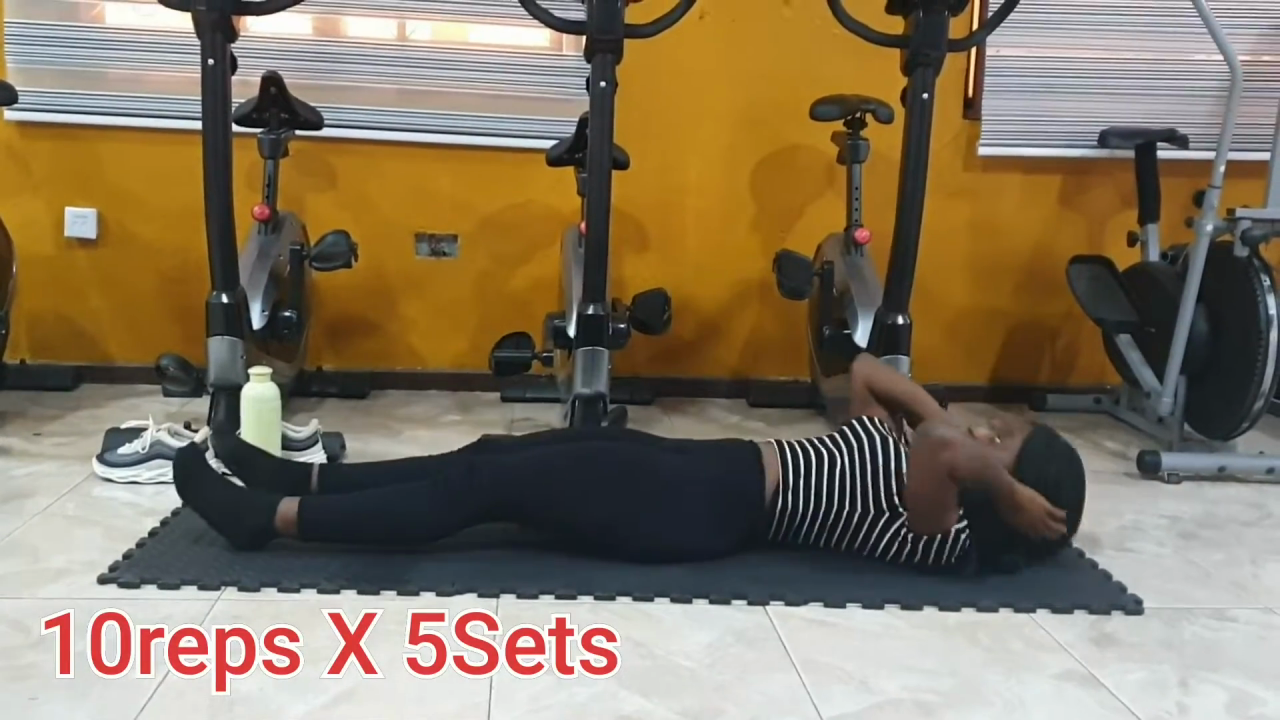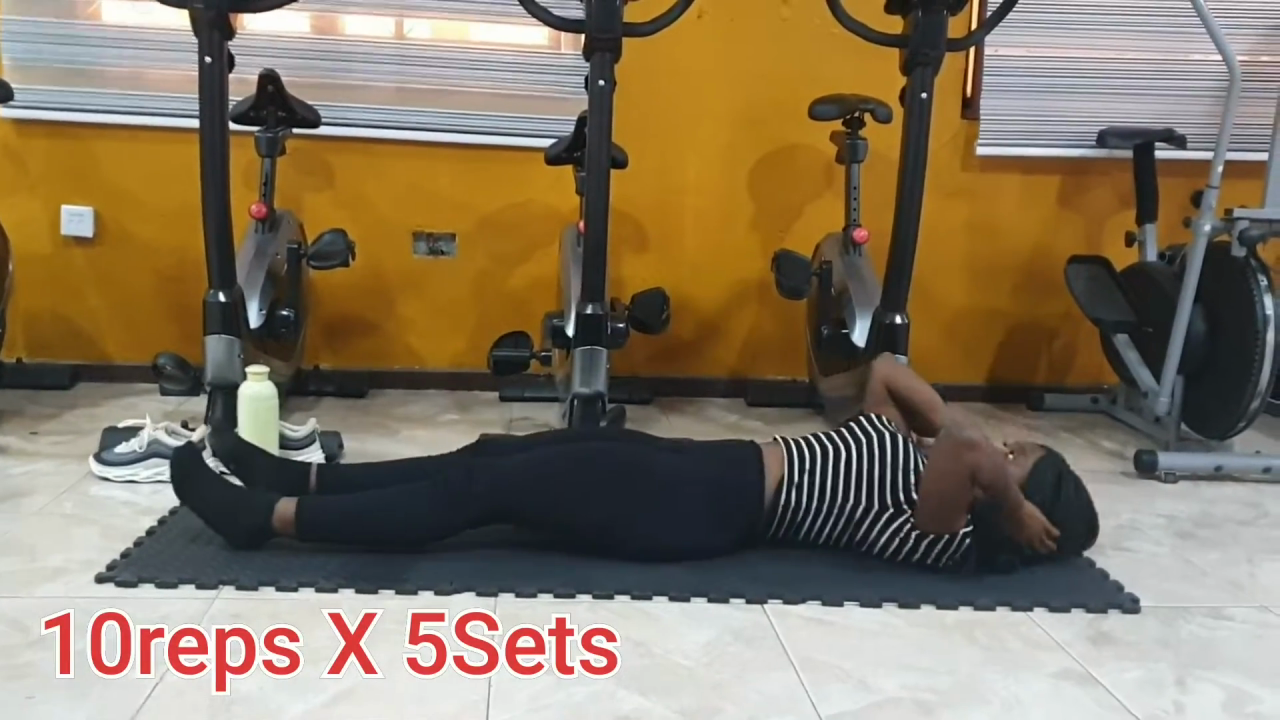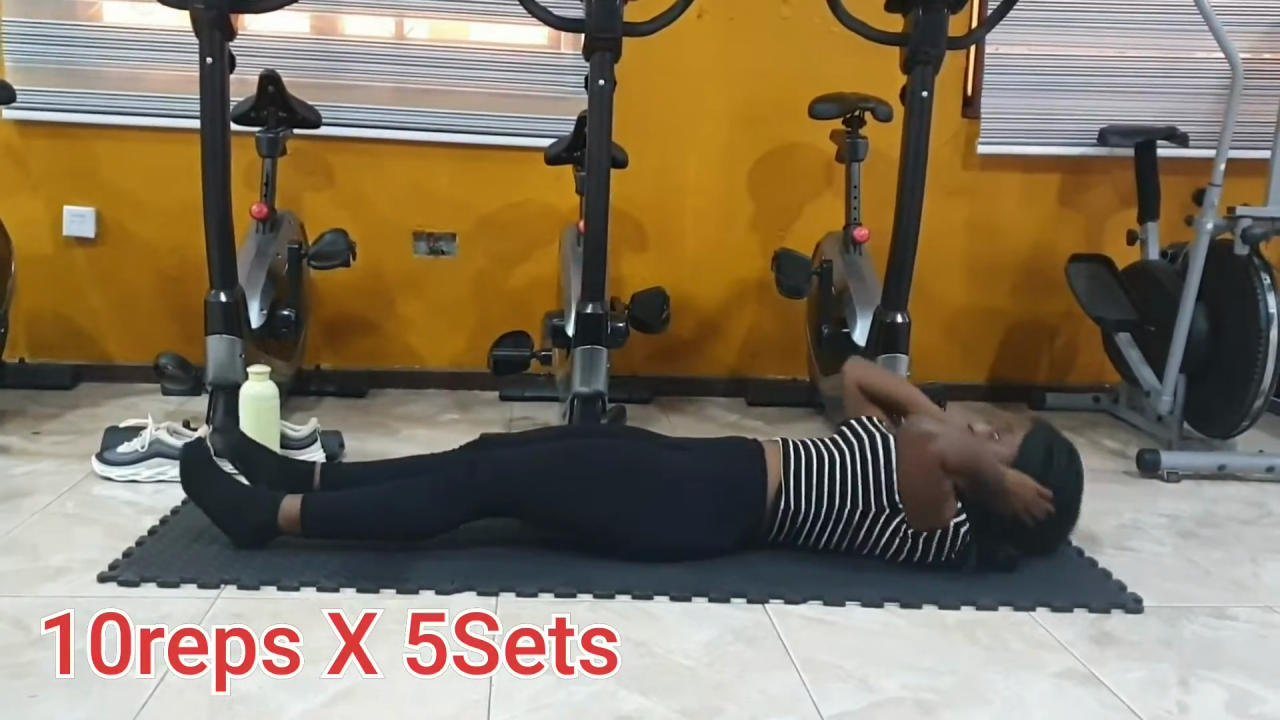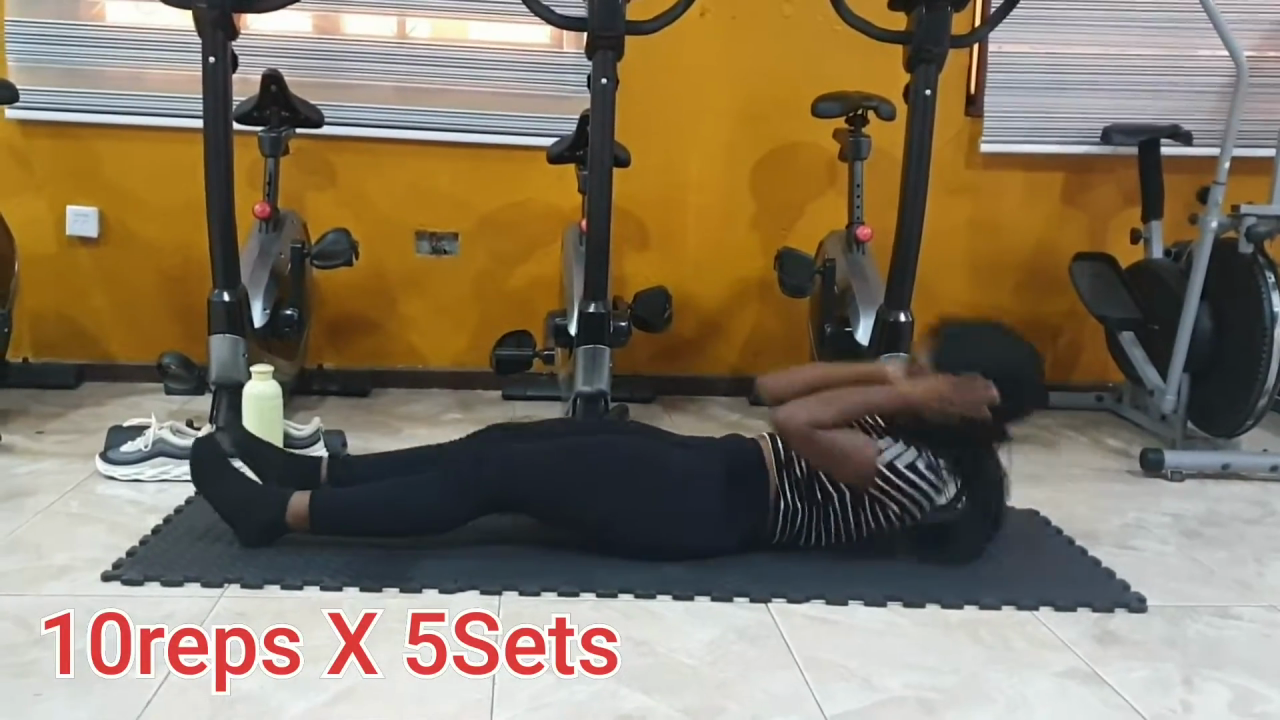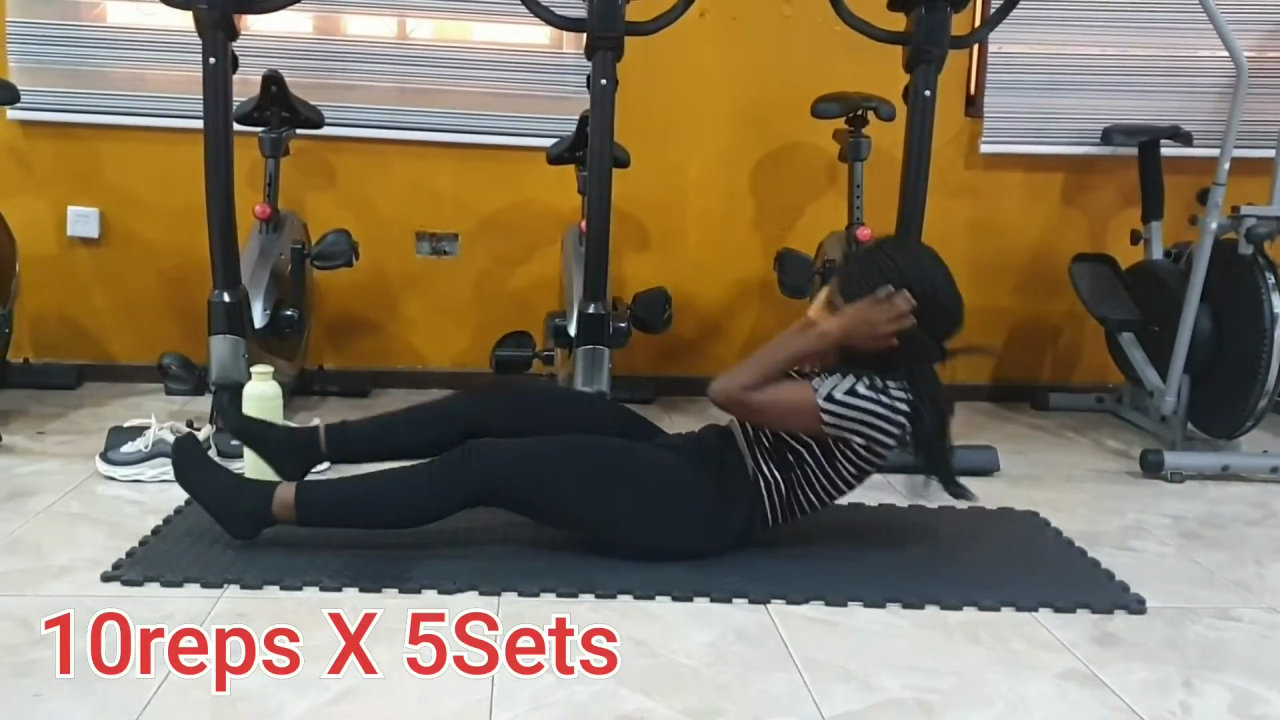
dt=0.2s
person 1, frame 1
left shoulder: (940, 531)
right shoulder: (897, 450)
left elbow: (941, 449)
right elbow: (866, 369)
left wrist: (1008, 494)
right wrist: (949, 423)
left hip: (696, 510)
right hip: (697, 466)
left knee: (484, 487)
right knee: (492, 454)
left ankle: (270, 517)
right ankle: (301, 477)
person 1, frame 2
left shoulder: (943, 530)
right shoulder: (909, 458)
left elbow: (962, 448)
right elbow: (886, 368)
left wrist: (1012, 505)
right wrist: (962, 428)
left hip: (698, 510)
right hip: (699, 466)
left knee: (482, 490)
right knee: (491, 455)
left ankle: (267, 518)
right ankle: (301, 477)
person 1, frame 3
left shoulder: (941, 523)
right shoulder: (910, 459)
left elbow: (936, 446)
right elbow: (854, 375)
left wrist: (1006, 491)
right wrist: (940, 412)
left hip: (702, 509)
right hip: (707, 467)
left knee: (488, 483)
right knee: (493, 452)
left ankle: (272, 513)
right ankle: (303, 475)
person 1, frame 4
left shoulder: (925, 476)
right shoulder: (912, 429)
left elbow: (797, 425)
right elbow: (773, 388)
left wrist: (901, 396)
right wrist: (888, 380)
left hip: (713, 510)
right hip: (710, 472)
left knee: (495, 477)
right knee: (500, 443)
left ankle: (284, 511)
right ankle: (311, 472)
person 1, frame 5
left shoulder: (880, 400)
right shoulder: (868, 372)
left elbow: (732, 392)
right elbow: (746, 383)
left wrist: (825, 334)
right wrist: (824, 332)
left hip: (700, 508)
right hip: (691, 470)
left knee: (480, 465)
right knee: (503, 403)
left ankle: (266, 505)
right ankle: (307, 447)
